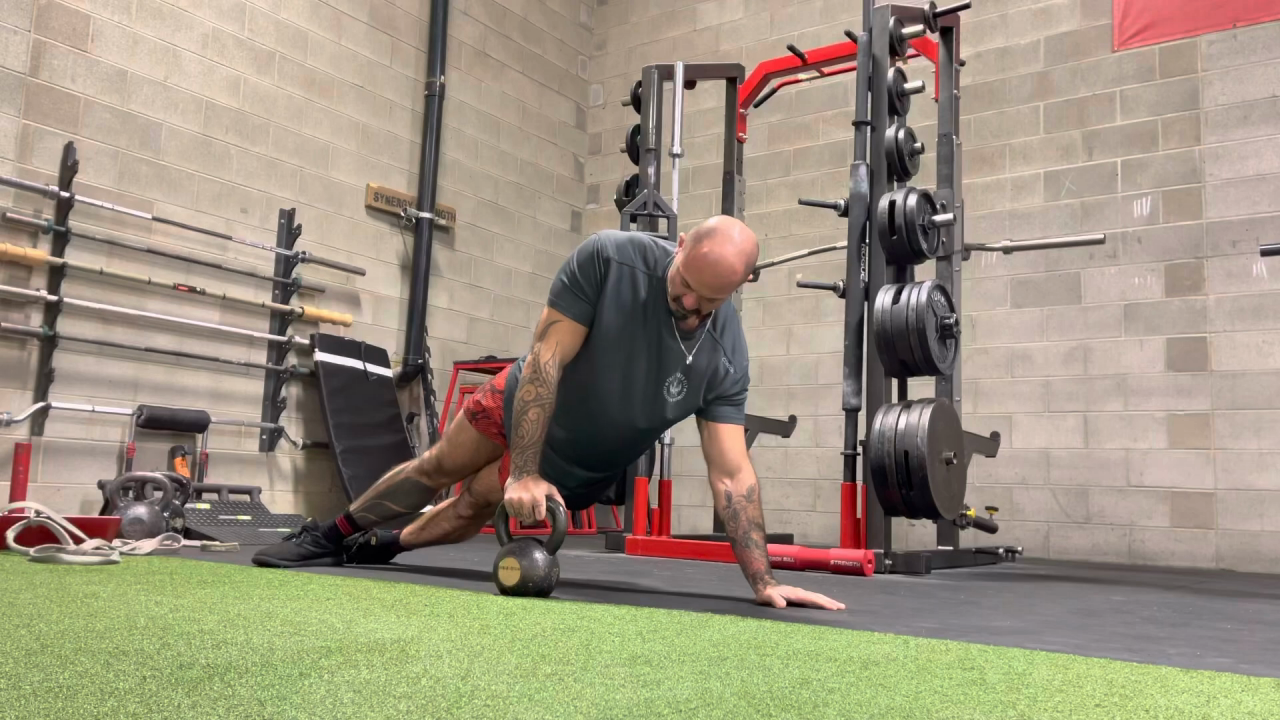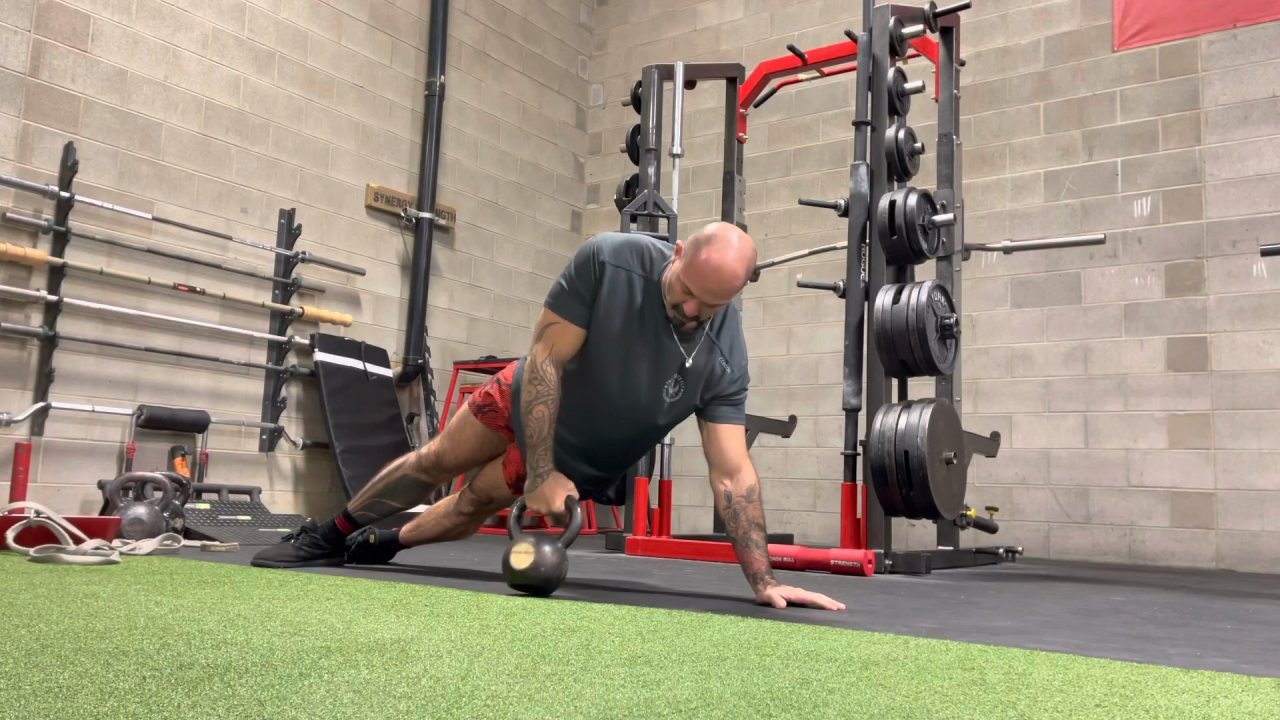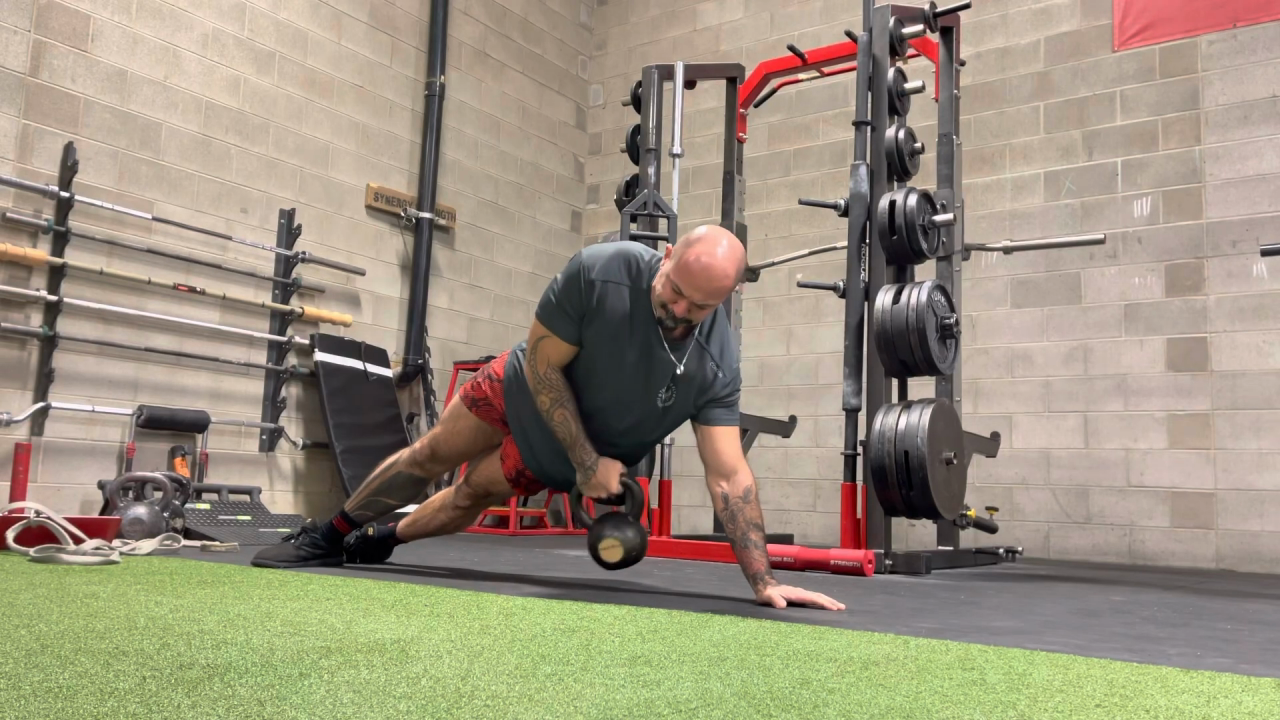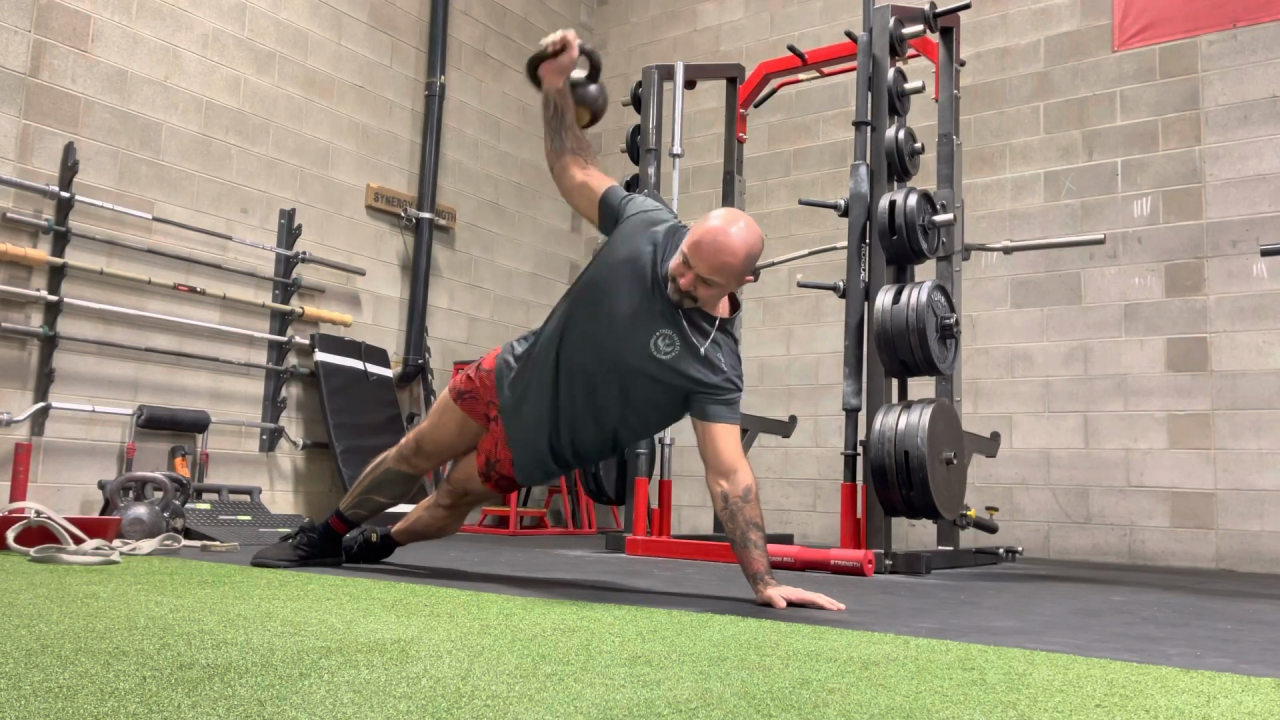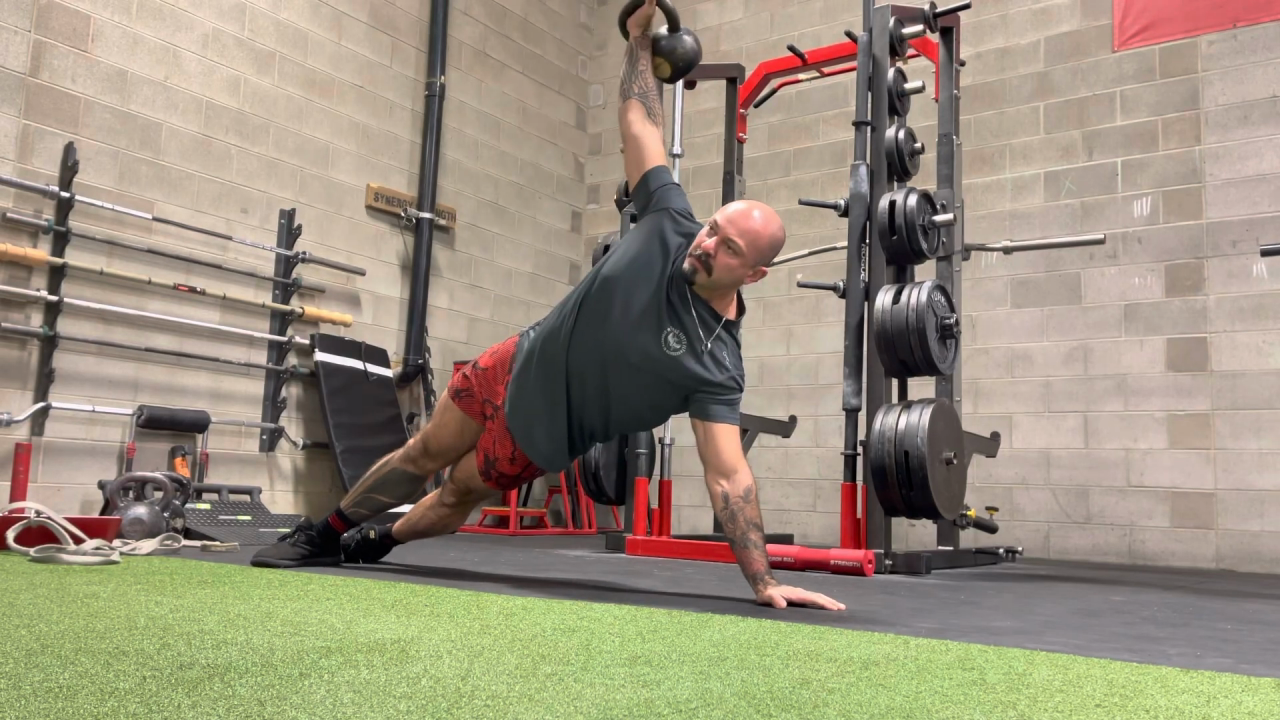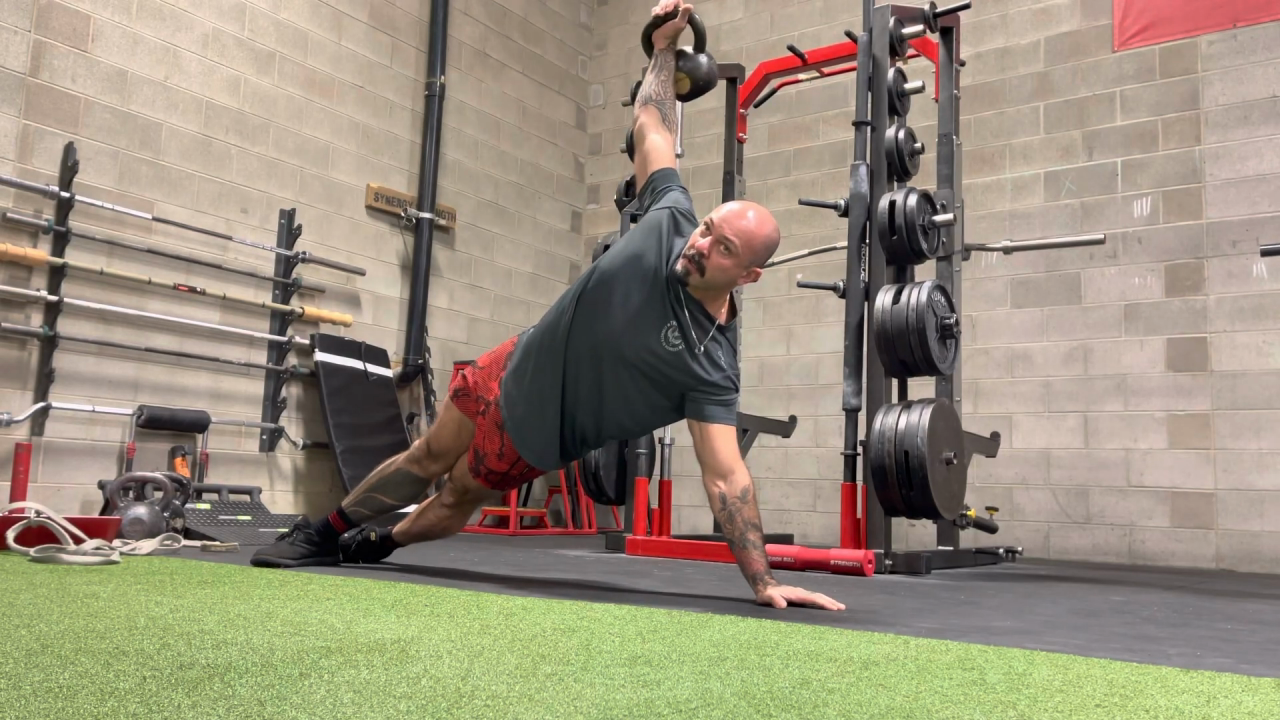
dt=0.7s
person 1, frame 1
left shoulder: (725, 357)
right shoulder: (607, 258)
left elbow: (730, 473)
right elbow: (546, 359)
left wrist: (763, 581)
right wrist: (523, 473)
left hip: (579, 465)
right hip: (522, 403)
left knee: (474, 507)
right knee: (437, 469)
left ankle: (377, 546)
right ankle: (332, 536)
person 1, frame 2
left shoulder: (724, 358)
right shoulder: (607, 260)
left elbow: (731, 473)
right elbow: (547, 358)
left wrist: (763, 579)
right wrist: (540, 474)
left hip: (584, 456)
right hip: (528, 399)
left knee: (478, 503)
right knee: (435, 464)
left ankle: (379, 545)
right ankle: (332, 534)
person 1, frame 3
left shoulder: (714, 365)
right shoulder: (600, 271)
left elbow: (728, 474)
right elbow: (544, 365)
left wrist: (762, 579)
right wrist: (587, 463)
left hip: (549, 449)
right hip: (520, 387)
left knee: (474, 494)
right knee: (429, 456)
left ankle: (376, 542)
right ankle: (331, 535)
person 1, frame 4
left shoulder: (712, 361)
right shoulder: (649, 223)
left elbow: (728, 475)
right elbow: (572, 170)
left wrist: (764, 581)
right wrist: (559, 87)
left hip: (538, 441)
right hip: (511, 373)
left knee: (452, 502)
right knee: (416, 454)
left ankle: (369, 547)
right ankle: (326, 536)
person 1, frame 5
left shoulder: (715, 363)
right shoulder: (669, 224)
left elbow: (728, 476)
right elbow: (639, 124)
left wrist: (763, 580)
left hip: (542, 427)
right hip: (518, 367)
left knee: (460, 493)
right knee: (424, 455)
left ankle: (369, 543)
right ankle: (327, 534)
person 1, frame 6
left shoulder: (710, 361)
right shoulder: (670, 220)
left elbow: (726, 476)
right elbow: (651, 126)
left wrist: (763, 581)
left hip: (538, 428)
right hip: (516, 367)
left knee: (459, 496)
right knee: (427, 459)
left ankle: (373, 543)
right ankle: (327, 533)
